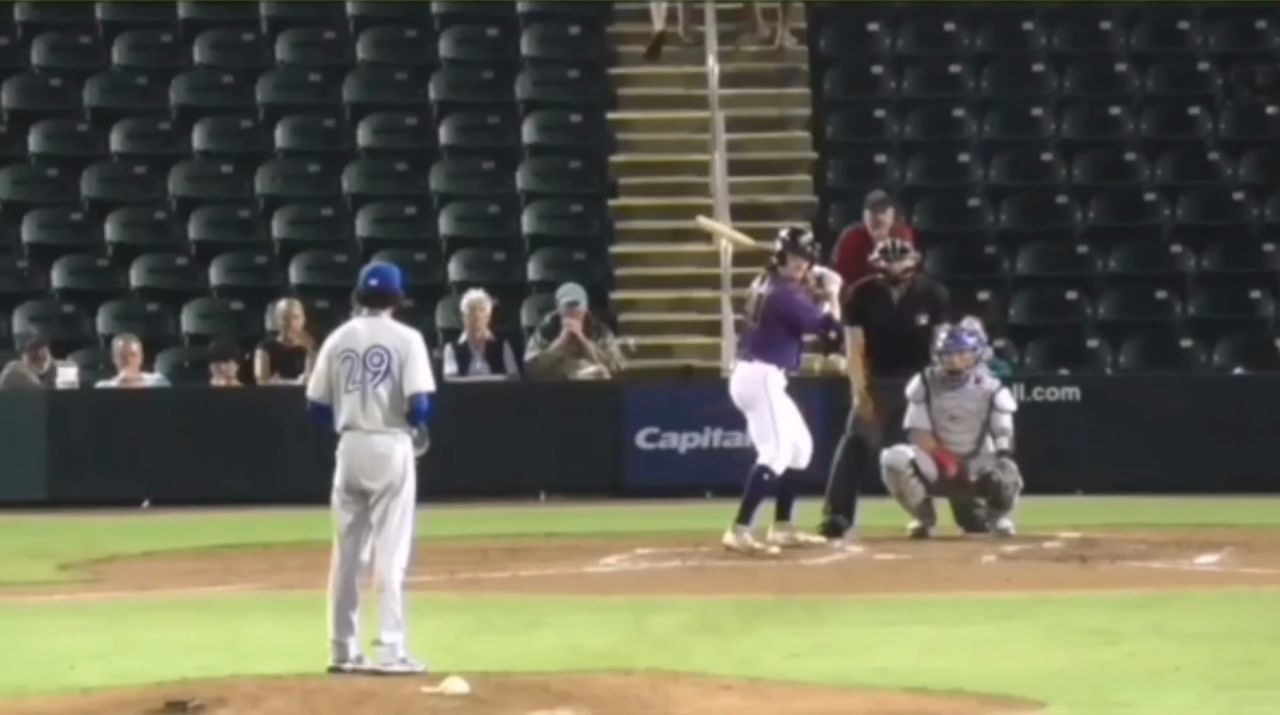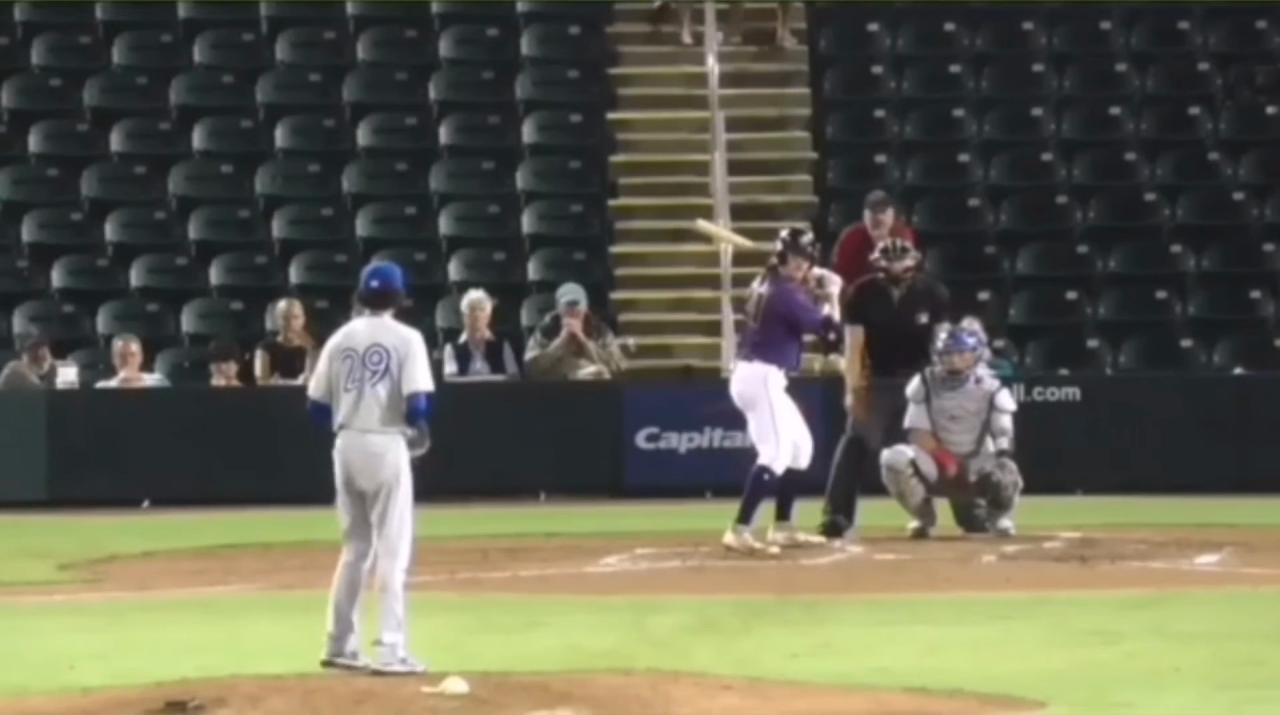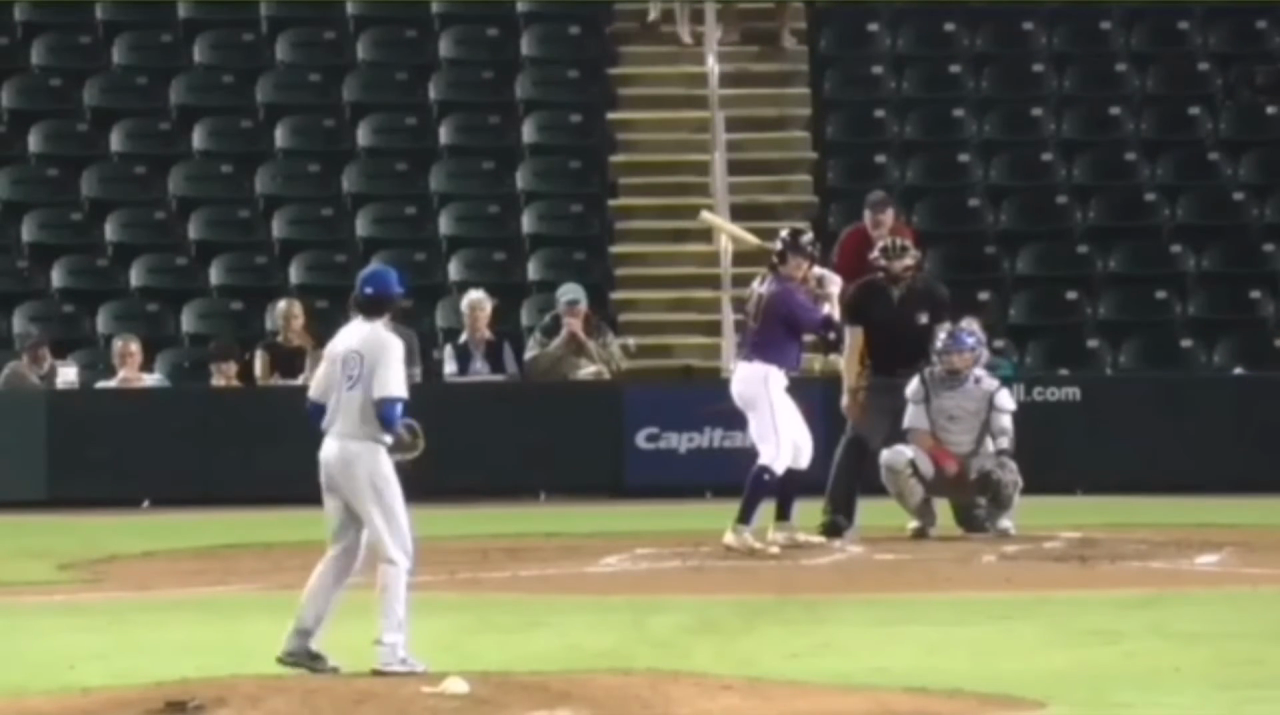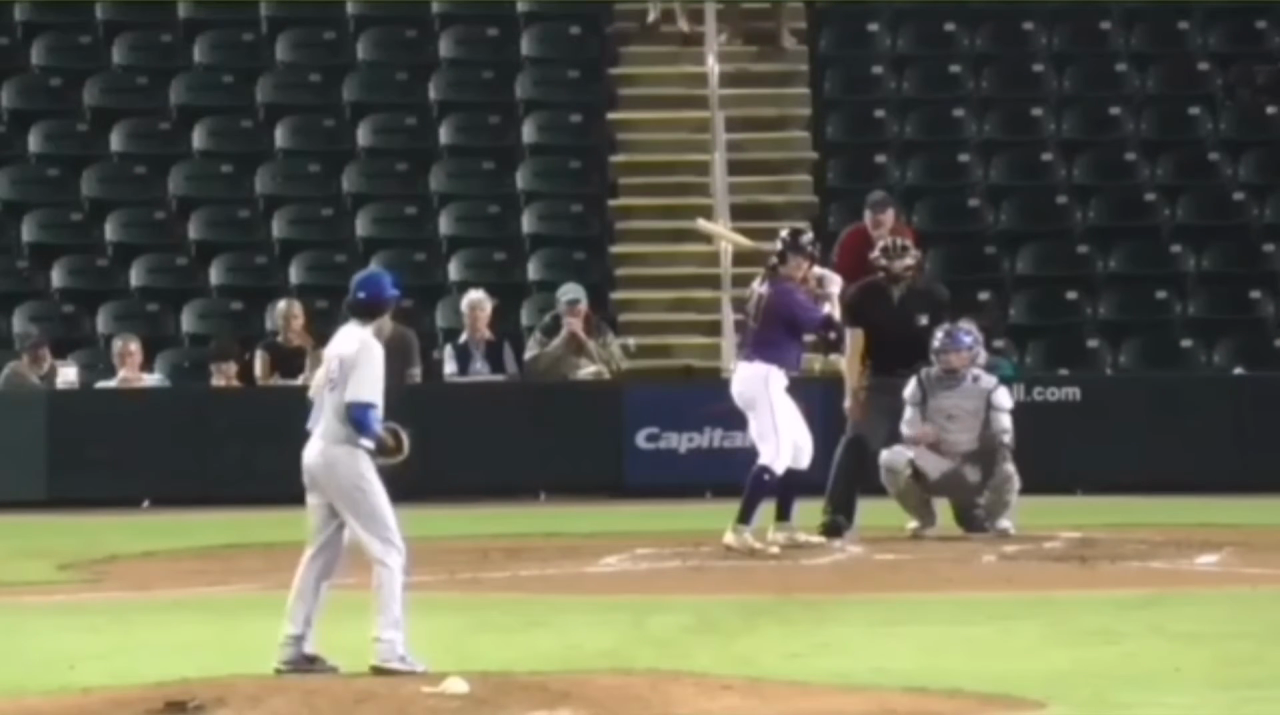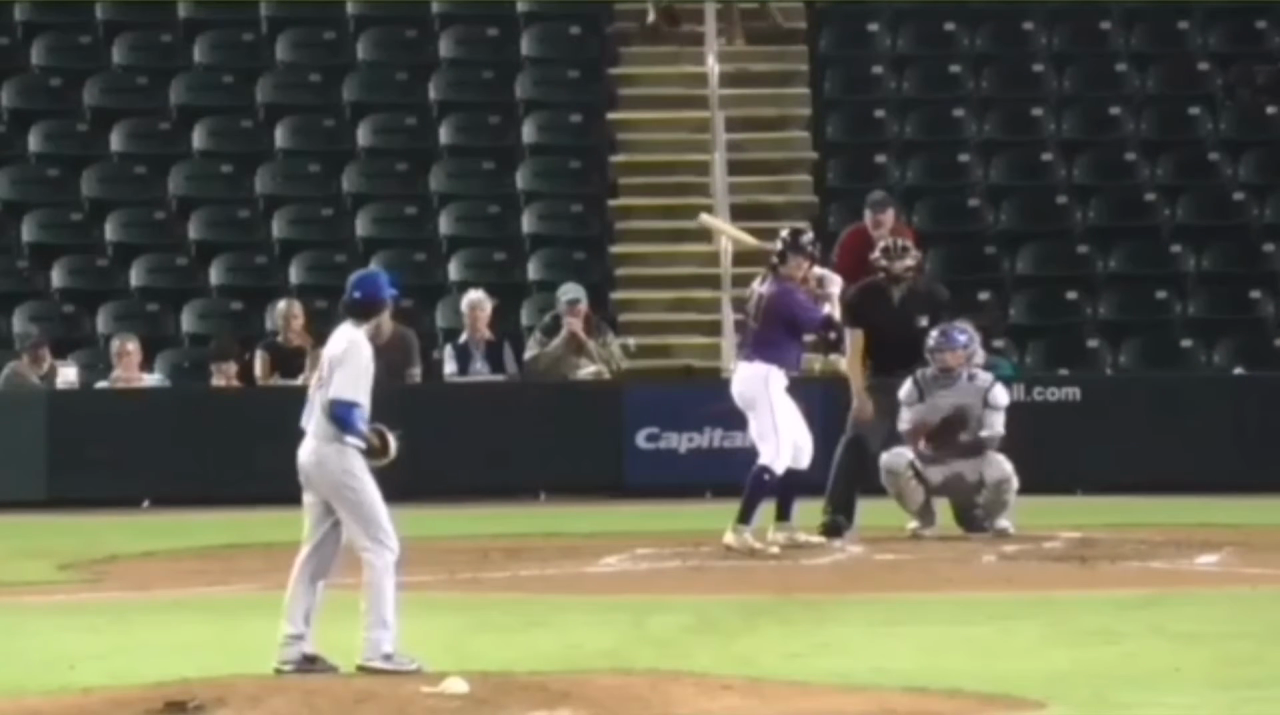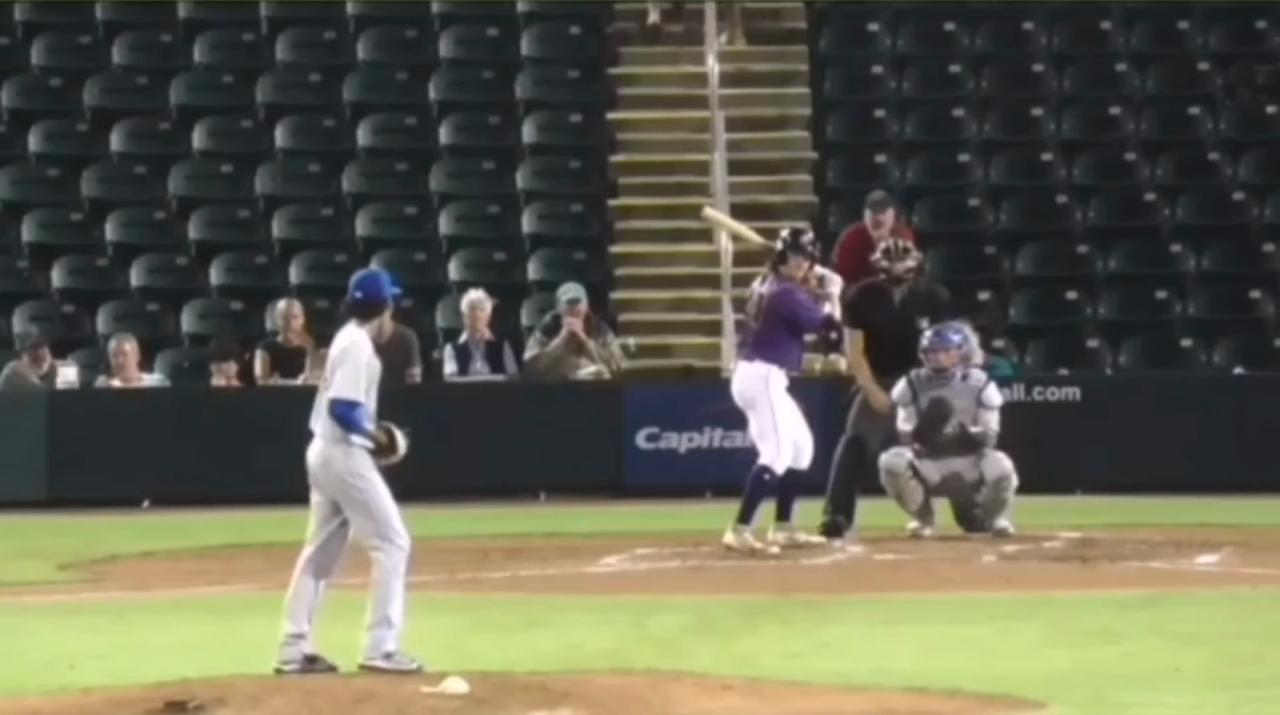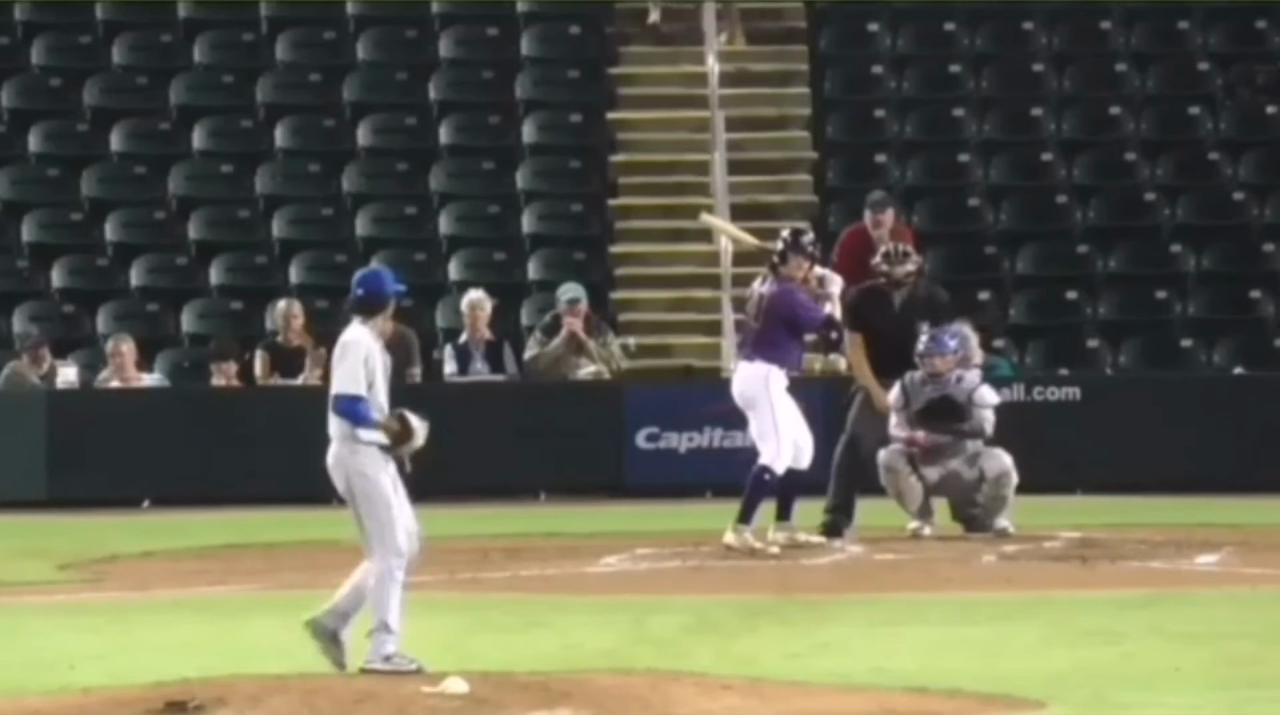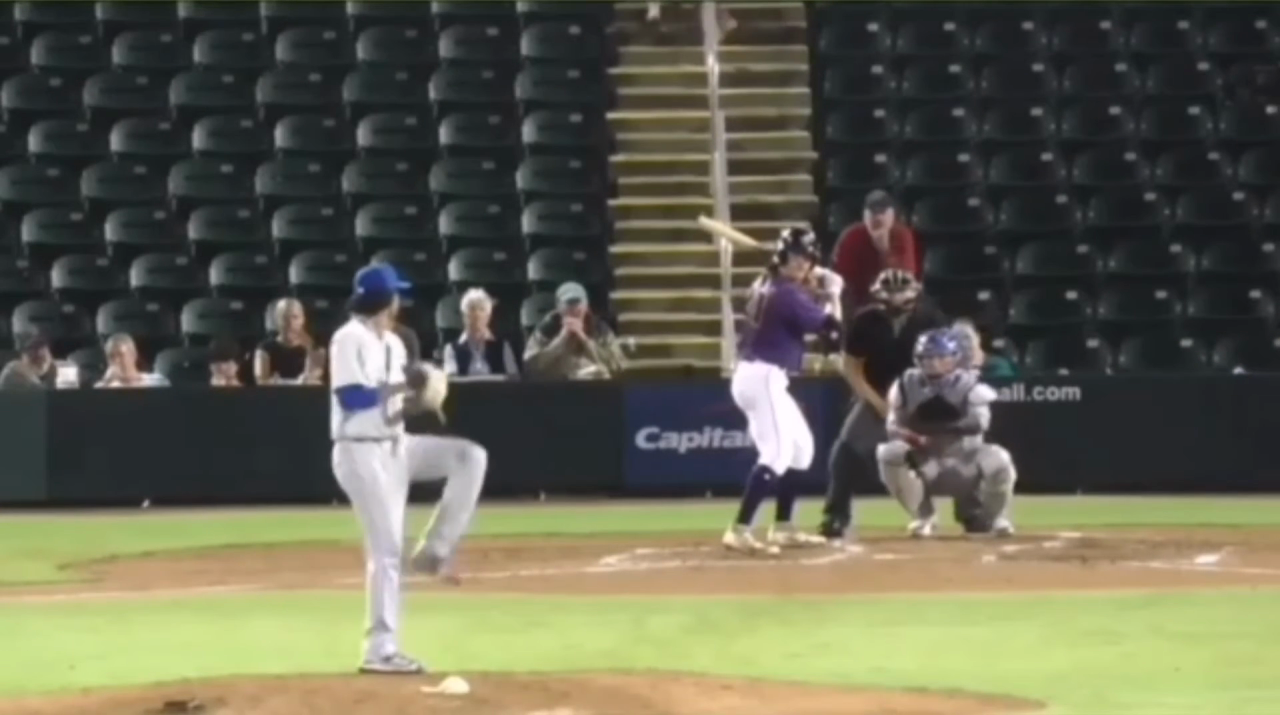
dt=0.2s
person 1, frame 1
left shoulder: (337, 339)
right shoulder: (406, 338)
left elbow: (317, 405)
right elbow: (420, 405)
right wrist: (415, 428)
left hip: (349, 449)
right hip: (390, 448)
left knee: (347, 553)
right knee: (391, 553)
left ankle: (344, 650)
right ankle: (390, 651)
person 1, frame 2
left shoulder: (340, 338)
right shoulder: (406, 337)
left elbow: (317, 404)
right elbow: (417, 404)
right wrist: (416, 430)
left hip: (346, 447)
right hip: (385, 448)
left knee: (357, 546)
right knee: (392, 551)
left ankle: (341, 643)
right ankle: (392, 652)
person 1, frame 3
left shoulder: (340, 339)
right shoulder: (387, 342)
left elbow: (315, 405)
right elbow: (386, 409)
right wrist: (398, 431)
left hip: (332, 450)
right hip: (364, 453)
left knee: (343, 550)
right knee: (396, 550)
left ankle: (299, 642)
right ankle: (391, 652)
person 1, frame 4
left shoulder: (340, 339)
right shoulder: (368, 347)
left elbow: (318, 400)
right elbow: (356, 412)
right wrist: (381, 438)
left hip: (317, 452)
right hip: (344, 456)
left knee: (321, 553)
right knee: (388, 550)
left ankle: (294, 649)
right ankle: (390, 649)
person 1, frame 5
left shoulder: (340, 338)
right shoulder: (357, 346)
right elbow: (340, 409)
right wrist: (367, 437)
left hip: (313, 451)
right hip: (337, 455)
left knee: (316, 552)
right knee: (380, 547)
left ankle: (293, 650)
right ankle: (378, 648)
person 1, frame 6
left shoulder: (349, 339)
right shoulder: (358, 346)
right elbow: (341, 408)
left wrist: (371, 431)
right wrist: (376, 435)
left hip: (327, 452)
right hip: (345, 456)
left knee: (319, 553)
right knee: (393, 543)
left ankle: (294, 650)
right ankle: (381, 648)
person 1, frame 7
left shoulder: (370, 341)
right shoulder: (358, 342)
right elbow: (345, 404)
left wrist: (386, 422)
right wrist: (387, 423)
left hip: (370, 454)
right hip: (357, 456)
left knee: (398, 545)
right knee: (390, 552)
left ankle: (333, 618)
right ankle: (382, 651)
person 1, frame 8
left shoulder: (393, 341)
right shoulder: (349, 338)
left elbow: (406, 396)
right elbow: (351, 398)
left wrist: (418, 392)
right wrist: (399, 387)
left hip: (395, 447)
right hip: (361, 453)
left knee: (471, 457)
right knee: (385, 550)
left ankle: (433, 549)
right ankle: (380, 651)
person 2, frame 1
left shoulder: (766, 284)
right shoulder: (785, 292)
left elbow: (800, 318)
right elbow: (828, 323)
left hip: (759, 376)
right hip: (760, 377)
left knee: (799, 446)
right knee: (776, 452)
left ankle: (782, 528)
right ankle: (739, 531)
person 2, frame 2
left shoulder: (766, 284)
right shoulder: (785, 292)
left elbow: (800, 317)
right elbow: (828, 325)
left hip: (760, 376)
right hip: (760, 377)
left knee: (800, 446)
right knee: (776, 452)
left ankle: (782, 528)
right ankle: (739, 531)
person 2, frame 3
left shoulder: (767, 284)
right shoulder: (785, 291)
left elbow: (800, 316)
right elbow: (828, 324)
left hip: (760, 376)
right hip: (761, 377)
left knee: (800, 446)
right knee: (777, 452)
left ankle: (782, 527)
right ankle: (739, 531)
person 2, frame 4
left shoulder: (767, 284)
right shoulder: (785, 292)
left elbow: (801, 315)
right elbow: (828, 323)
left hip: (761, 376)
right hip: (761, 377)
left knee: (800, 446)
right knee: (777, 452)
left ankle: (782, 528)
right ankle: (739, 531)
person 2, frame 5
left shoulder: (768, 284)
right shoulder: (785, 292)
left elbow: (802, 314)
right elbow: (829, 323)
left hip: (761, 376)
right hip: (762, 377)
left knee: (800, 446)
right knee: (777, 453)
left ankle: (782, 528)
right ankle: (739, 531)
person 2, frame 6
left shoulder: (767, 284)
right shoulder: (786, 292)
left elbow: (802, 314)
right elbow: (830, 323)
left wrist: (819, 293)
left hip: (761, 376)
right hip: (762, 378)
left knee: (800, 446)
right knee: (777, 453)
left ankle: (782, 528)
right ankle: (739, 531)
person 2, frame 7
left shoulder: (766, 284)
right shoulder: (787, 292)
left elbow: (802, 315)
right elbow: (830, 323)
left wrist: (819, 292)
left hip: (760, 375)
right hip: (762, 377)
left knee: (800, 446)
right knee: (777, 452)
left ankle: (782, 527)
right ankle: (739, 530)
person 2, frame 8
left shoulder: (765, 285)
right shoulder: (787, 293)
right elbow: (830, 325)
left hip: (761, 376)
right hip: (762, 378)
left knee: (801, 446)
right knee: (777, 453)
left ankle: (782, 528)
right ankle: (739, 530)
person 3, frame 1
left shoulder: (932, 293)
right shoulder: (861, 294)
right elbow: (854, 347)
right wrist: (859, 391)
right hip: (878, 381)
right knee: (856, 444)
right ankle: (836, 518)
person 3, frame 2
left shoulder: (933, 292)
right shoulder: (862, 293)
right elbow: (853, 345)
right wrist: (853, 390)
right hip: (878, 381)
right knee: (856, 444)
right ankle: (836, 518)
person 3, frame 3
left shoulder: (932, 293)
right shoulder: (861, 294)
right elbow: (853, 345)
right wrist: (849, 390)
right hip: (878, 381)
right knee: (856, 444)
right ankle: (836, 518)
person 3, frame 4
left shoulder: (933, 294)
right shoulder: (861, 295)
right elbow: (854, 348)
right wrist: (852, 393)
right hip: (878, 382)
right knee: (856, 445)
right ankle: (836, 518)
person 3, frame 5
left shoulder: (933, 295)
right shoulder: (860, 296)
right elbow: (854, 350)
right wrist: (859, 394)
right hip: (877, 382)
right knee: (855, 446)
right ankle: (835, 518)
person 3, frame 6
left shoulder: (934, 295)
right shoulder: (861, 296)
right elbow: (855, 350)
right wrist: (872, 391)
right hip: (877, 383)
right knee: (855, 445)
right ankle: (836, 518)
person 3, frame 7
left shoulder: (934, 298)
right shoulder: (862, 298)
right elbow: (855, 350)
right wrist: (875, 391)
right hip: (877, 384)
right knee: (854, 444)
right ankle: (836, 518)
person 3, frame 8
left shoulder: (932, 320)
right shoulder: (864, 323)
right elbow: (851, 368)
right wrist: (878, 403)
right hip: (877, 398)
right knee: (847, 450)
right ankle: (835, 519)
person 4, frame 1
left shoulder: (991, 388)
right shoulder: (925, 383)
left elbow: (1004, 435)
right elbow: (918, 434)
left wrist: (1004, 463)
right wrist: (947, 460)
left hip: (978, 464)
right hip: (936, 461)
left knee: (1006, 476)
right knee: (894, 458)
left ankle: (997, 515)
right ankle: (924, 516)
person 4, frame 2
left shoulder: (991, 388)
right shoulder: (925, 383)
left elbow: (1004, 435)
right elbow: (918, 434)
left wrist: (1003, 463)
right wrist: (947, 461)
left hip: (978, 464)
right hip: (935, 462)
left knee: (1006, 476)
right knee: (894, 458)
left ankle: (997, 515)
right ankle: (924, 516)
person 4, frame 3
left shoulder: (990, 389)
right shoulder: (924, 383)
left elbow: (1004, 435)
right elbow: (916, 434)
left wrist: (1003, 463)
right wrist: (945, 460)
left hip: (977, 465)
right hip: (935, 466)
left knee: (1007, 475)
right knee: (893, 459)
left ankle: (996, 516)
right ankle: (923, 517)
person 4, frame 4
left shoulder: (989, 387)
right shoulder: (922, 384)
left elbow: (1004, 434)
right elbow: (910, 434)
left wrist: (1002, 449)
right wrist: (919, 435)
left hip: (976, 464)
right hip: (934, 463)
left knee: (1005, 473)
right knee: (893, 459)
left ankle: (996, 516)
right ankle: (924, 517)
person 4, frame 5
left shoulder: (986, 385)
right shoulder: (918, 384)
left elbow: (994, 438)
right elbow: (908, 434)
left wrist: (971, 437)
right wrist: (918, 428)
left hip: (973, 461)
right hip: (932, 461)
left knee: (1002, 471)
right knee: (893, 461)
left ankle: (994, 516)
right ankle: (923, 517)
person 4, frame 6
left shoulder: (979, 384)
right shoulder: (913, 383)
left elbow: (989, 437)
right elbow: (903, 431)
left wrist: (962, 432)
right wrist: (919, 431)
left hip: (969, 461)
right hip: (929, 461)
left knee: (1001, 467)
right knee: (891, 461)
left ankle: (993, 516)
right ankle: (923, 517)
person 4, frame 7
left shoulder: (973, 386)
right shoulder: (908, 386)
left elbow: (985, 428)
right elbow: (895, 434)
left wrist: (948, 426)
right wrist: (915, 438)
left hip: (968, 462)
right hip: (926, 462)
left knee: (1001, 463)
right knee: (890, 458)
left ankle: (994, 516)
right ankle: (921, 517)
person 4, frame 8
left shoulder: (970, 385)
right shoulder: (906, 384)
left elbow: (978, 425)
right elbow: (894, 428)
left wrist: (947, 427)
right wrist: (912, 435)
left hip: (965, 455)
right hip: (925, 454)
left knee: (999, 461)
right knee: (889, 454)
left ankle: (995, 519)
right ankle: (922, 518)
